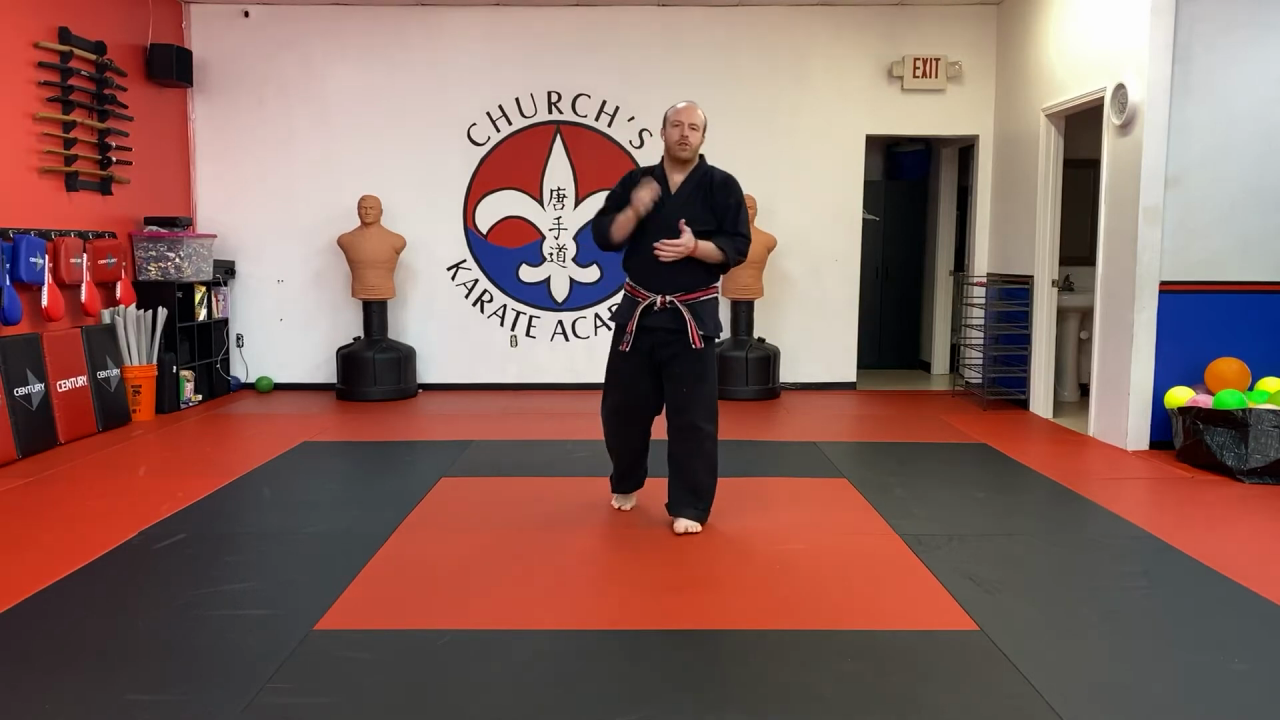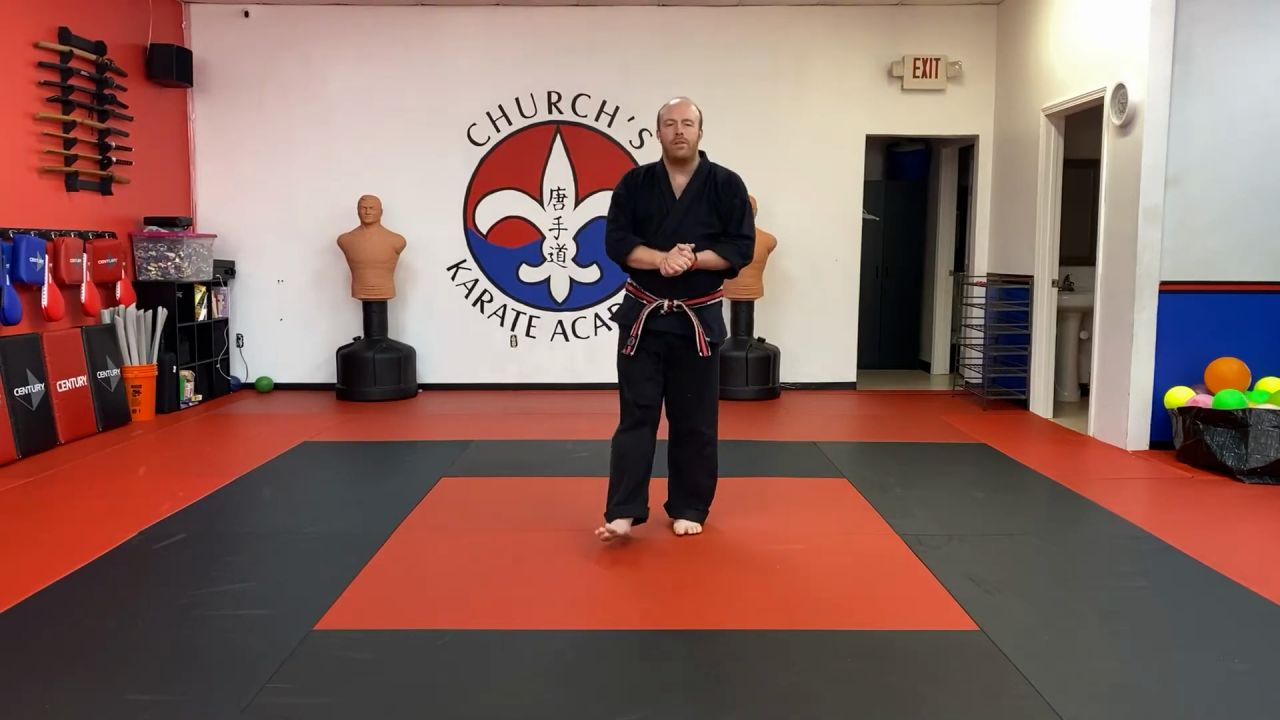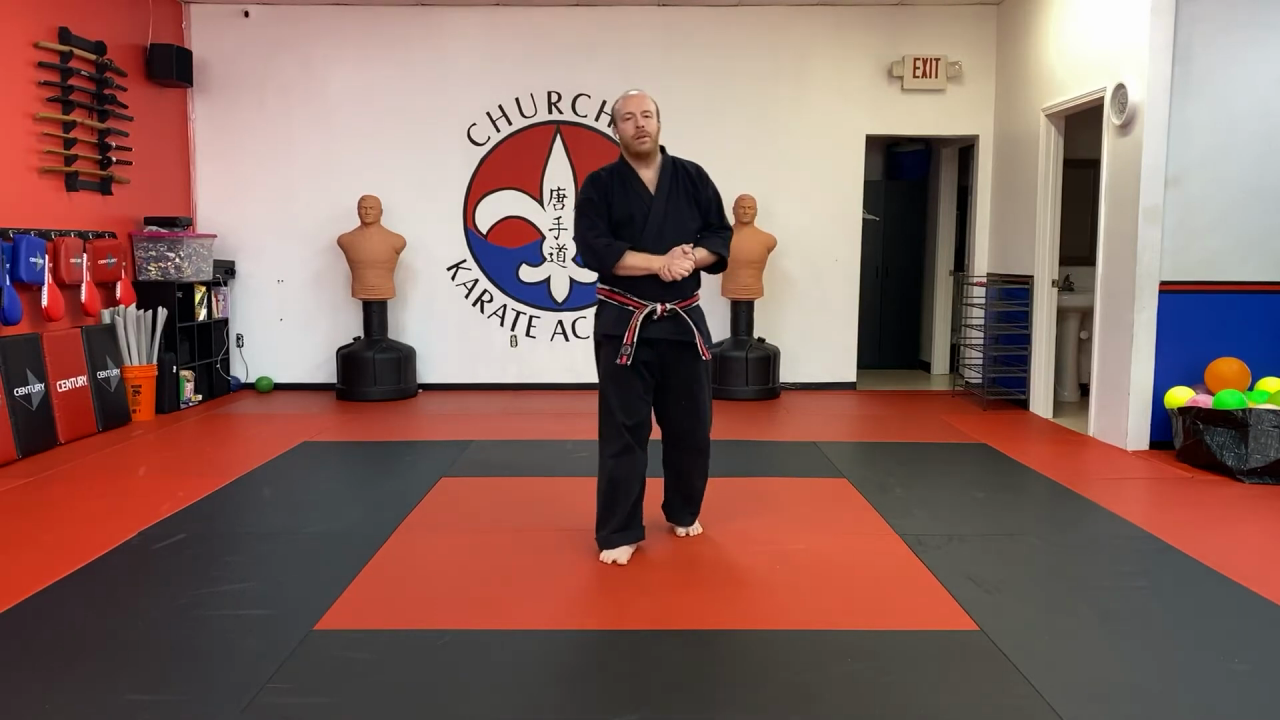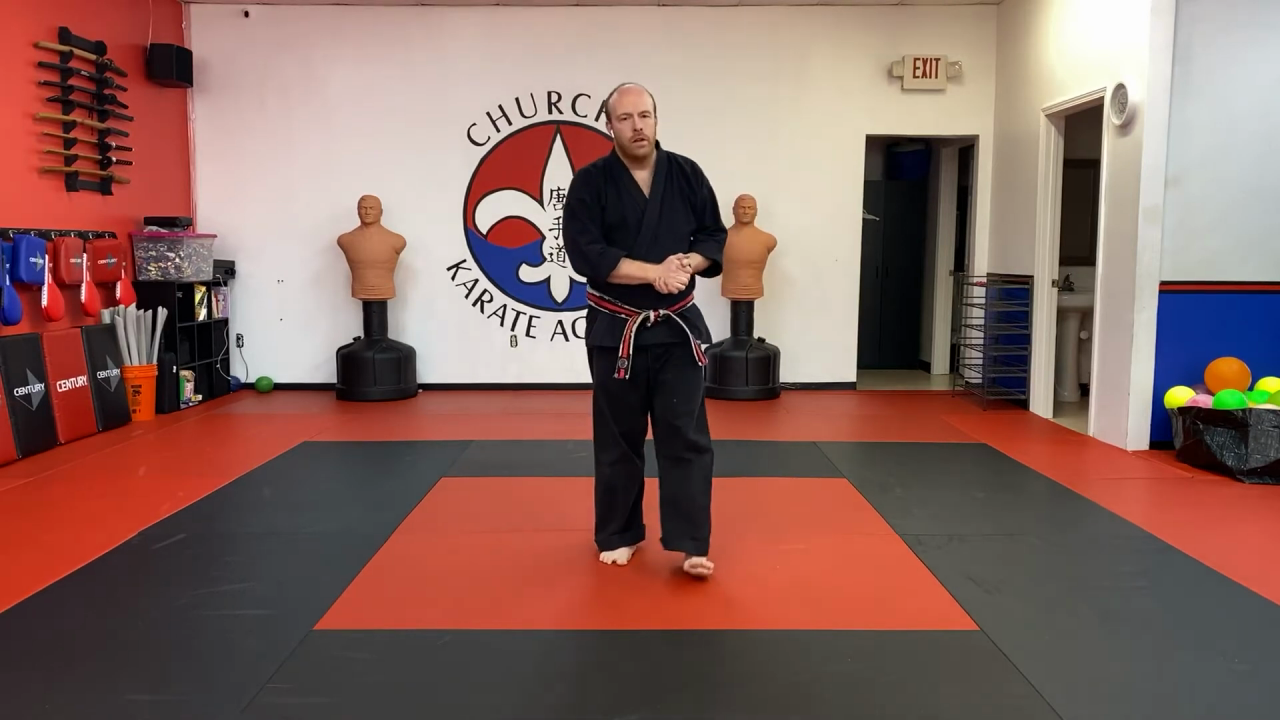
dt=0.5s
person 1, frame 1
left shoulder: (722, 186)
right shoulder: (635, 182)
left elbow: (737, 246)
right elbow: (603, 235)
left wrist: (693, 247)
right wrist: (633, 212)
left hip: (692, 314)
right hip: (639, 311)
left knee: (693, 415)
right knee: (625, 404)
left ankle: (689, 507)
right ankle: (627, 482)
person 1, frame 2
left shoulder: (726, 185)
right shoulder: (634, 183)
left elbow: (740, 248)
right elbow: (617, 242)
left wrist: (692, 260)
right wrist: (662, 259)
left hip: (698, 318)
right hip: (643, 315)
left knee: (695, 420)
right knee: (636, 413)
left ankle: (689, 507)
right ankle: (624, 511)
person 1, frame 3
left shoulder: (692, 177)
right shoulder: (600, 185)
left elbow: (720, 237)
right elbow: (595, 249)
left wrist: (691, 258)
right wrist: (661, 262)
left hip: (683, 321)
right hip: (623, 323)
left knee: (689, 426)
right knee: (622, 431)
left ankle: (683, 512)
right ankle: (620, 532)
person 1, frame 4
left shoulder: (687, 174)
right shoulder: (590, 182)
left elbow: (714, 237)
right elbow: (587, 254)
left wrist: (687, 265)
right wrist: (654, 272)
left hip: (677, 326)
right hip: (616, 328)
left knee: (685, 435)
right knee: (618, 438)
left ankle: (689, 543)
right ankle: (618, 533)
